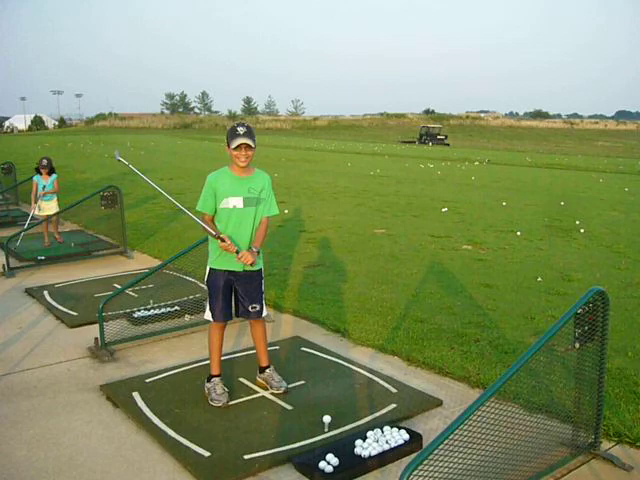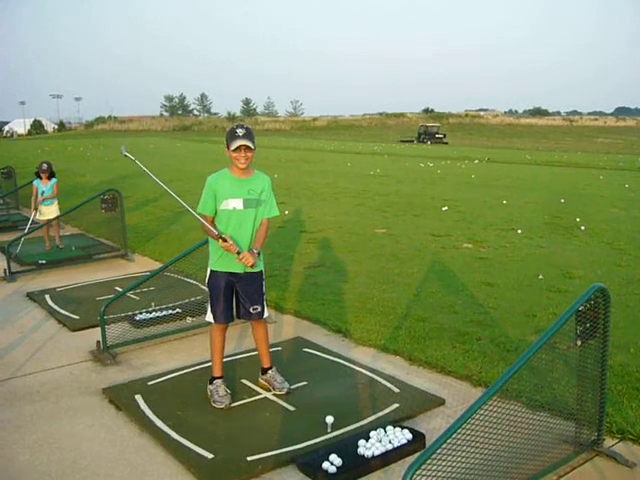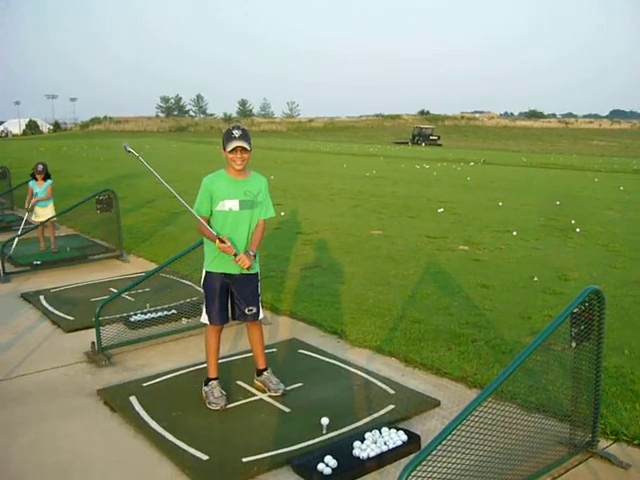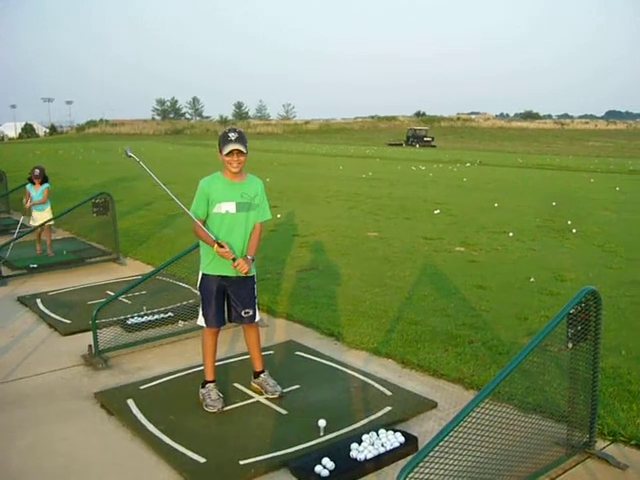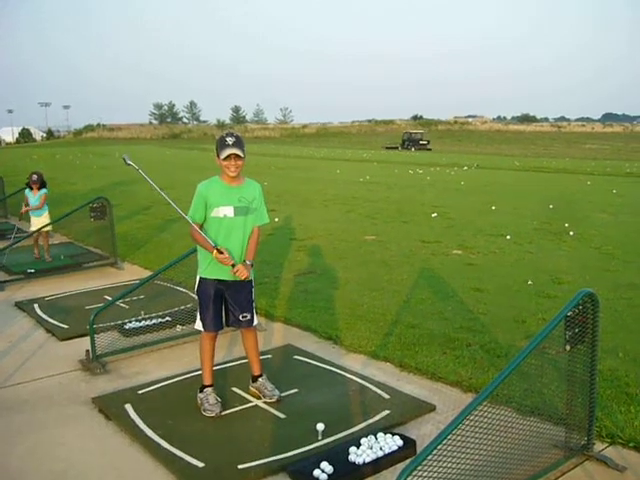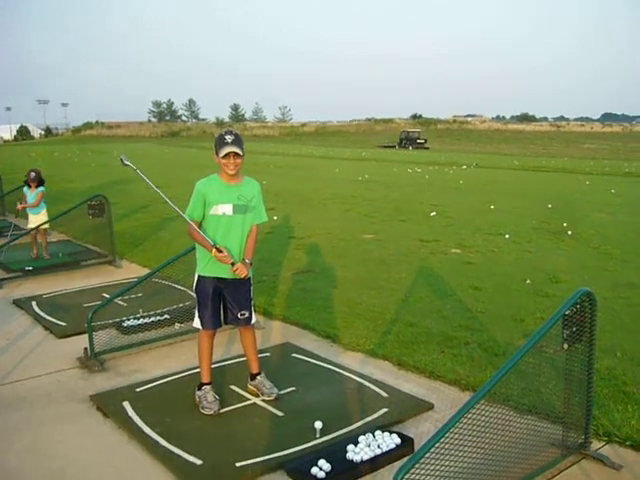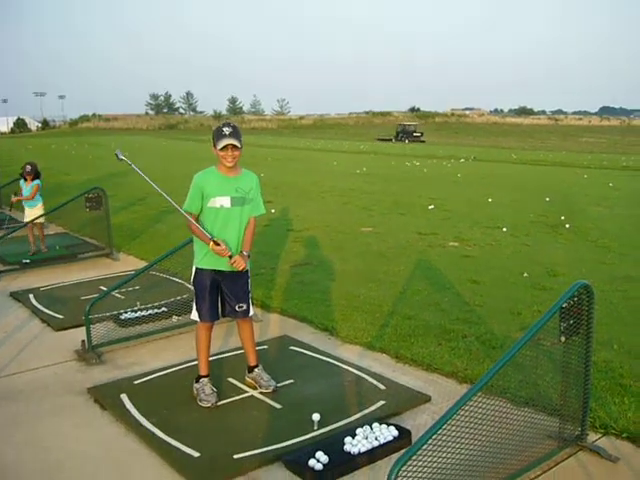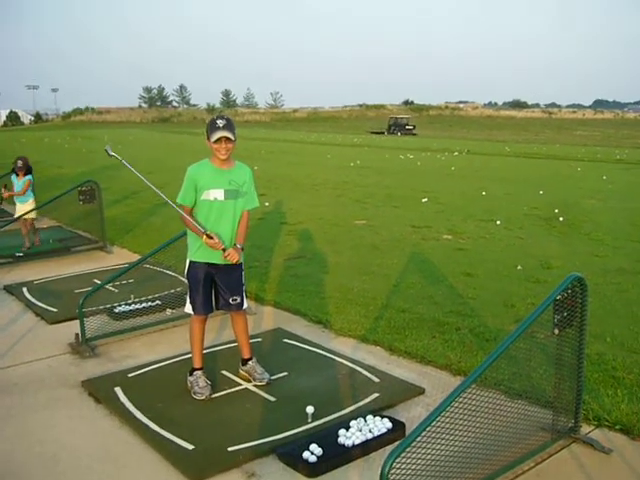
dt=0.1s
person 1, frame 1
left shoulder: (263, 180)
right shoulder: (215, 180)
left elbow: (264, 220)
right elbow: (206, 220)
left wrist: (254, 249)
right wrist: (220, 239)
left hip: (251, 263)
right hip: (220, 264)
left knee: (257, 317)
right knee: (218, 320)
left ankle: (265, 371)
right ankle: (214, 379)
person 1, frame 2
left shoulder: (263, 181)
right shoulder: (215, 181)
left elbow: (265, 222)
right elbow: (206, 221)
left wrist: (254, 251)
right wrist: (221, 239)
left hip: (252, 265)
right hip: (221, 265)
left knee: (259, 318)
right knee: (220, 322)
left ankle: (267, 372)
right ankle: (217, 380)
person 1, frame 3
left shoulder: (260, 183)
right shoulder: (211, 182)
left elbow: (260, 223)
right elbow: (201, 223)
left wrist: (250, 253)
right wrist: (218, 241)
left hip: (247, 266)
right hip: (216, 266)
left knee: (254, 319)
right knee: (215, 323)
left ankle: (262, 373)
right ankle: (212, 382)
person 1, frame 4
left shoulder: (256, 185)
right shoulder: (208, 185)
left elbow: (257, 226)
right elbow: (197, 226)
left wrist: (248, 258)
right wrist: (215, 245)
left hip: (243, 269)
right hip: (213, 269)
left knee: (251, 321)
right knee: (211, 326)
left ankle: (259, 375)
right ankle: (208, 384)
person 1, frame 5
left shoulder: (254, 189)
right shoulder: (205, 189)
left elbow: (255, 230)
right elbow: (194, 230)
left wrist: (247, 263)
right wrist: (214, 250)
left hip: (241, 273)
right hip: (210, 273)
left knee: (248, 326)
right knee: (209, 330)
left ankle: (257, 380)
right ankle: (206, 389)
person 1, frame 6
left shoulder: (253, 187)
right shoulder: (204, 187)
left elbow: (253, 228)
right elbow: (192, 228)
left wrist: (247, 261)
right wrist: (213, 249)
left hip: (239, 271)
right hip: (209, 271)
left knee: (246, 324)
right knee: (208, 328)
left ankle: (255, 377)
right ankle: (205, 386)
person 1, frame 7
left shoulder: (251, 180)
right shoulder: (202, 179)
left elbow: (251, 221)
right elbow: (191, 220)
left wrist: (244, 254)
right wrist: (211, 243)
left hip: (237, 264)
right hip: (206, 263)
left knee: (244, 316)
right knee: (205, 320)
left ankle: (253, 370)
right ankle: (203, 379)
person 1, frame 8
left shoulder: (244, 172)
right shoulder: (196, 172)
left elbow: (245, 214)
right elbow: (184, 213)
left wrist: (238, 247)
right wrist: (204, 236)
left hip: (231, 257)
right hip: (200, 256)
left knee: (238, 309)
right knee: (199, 313)
left ankle: (247, 362)
right ankle: (197, 372)
